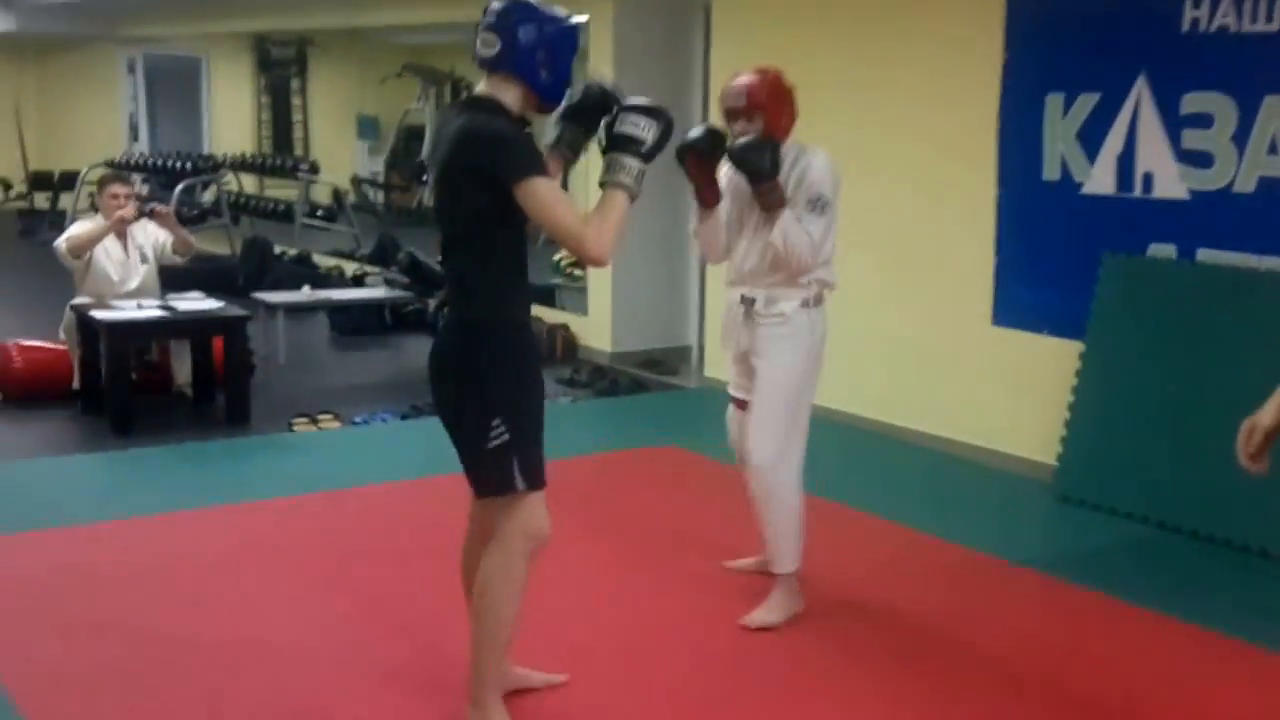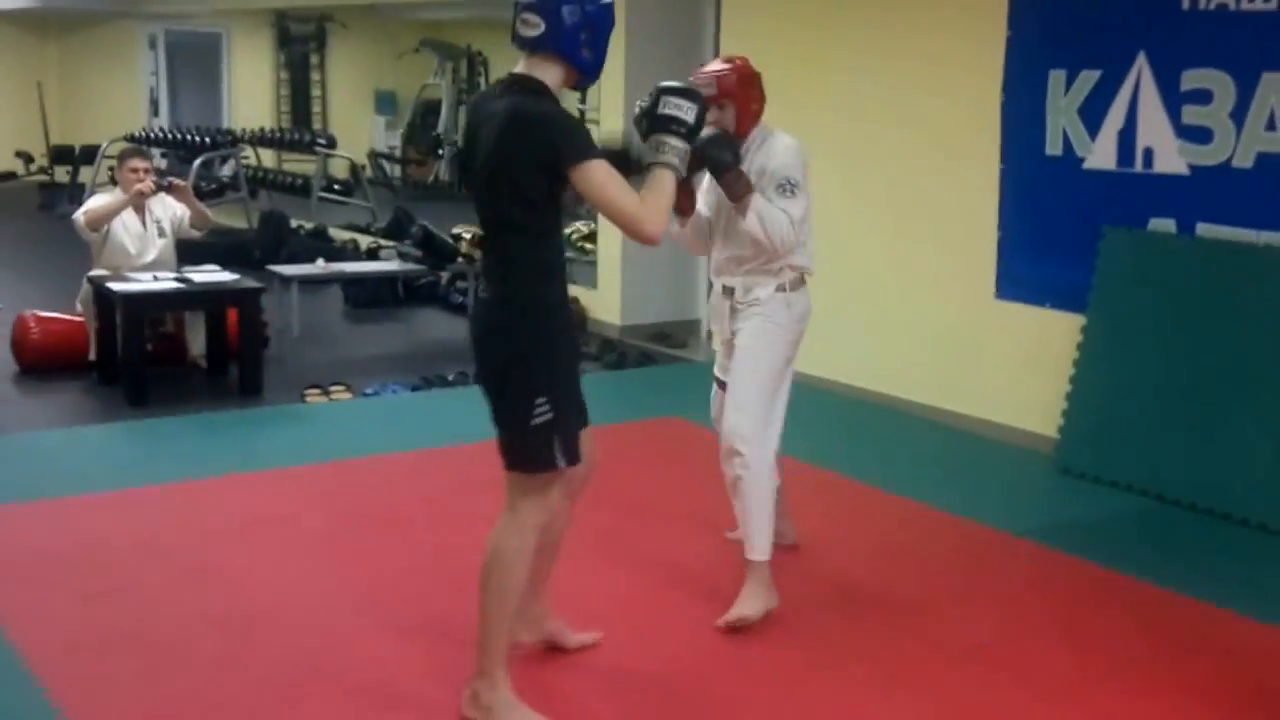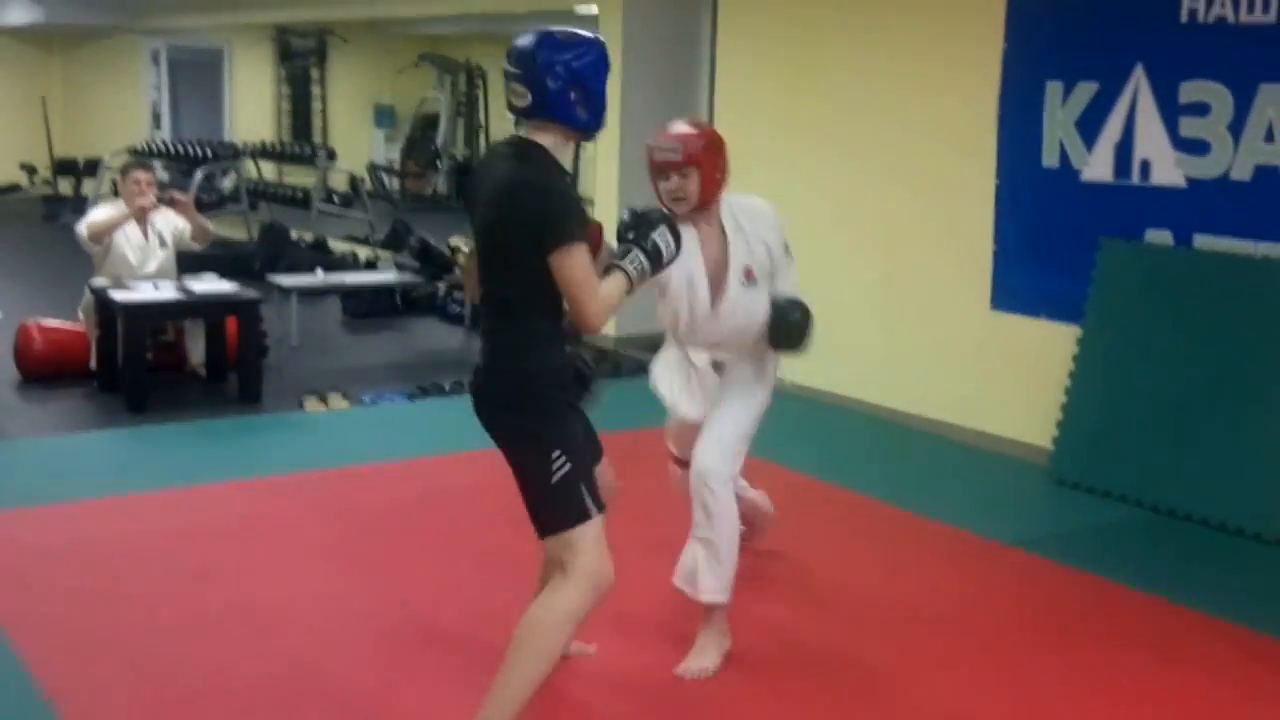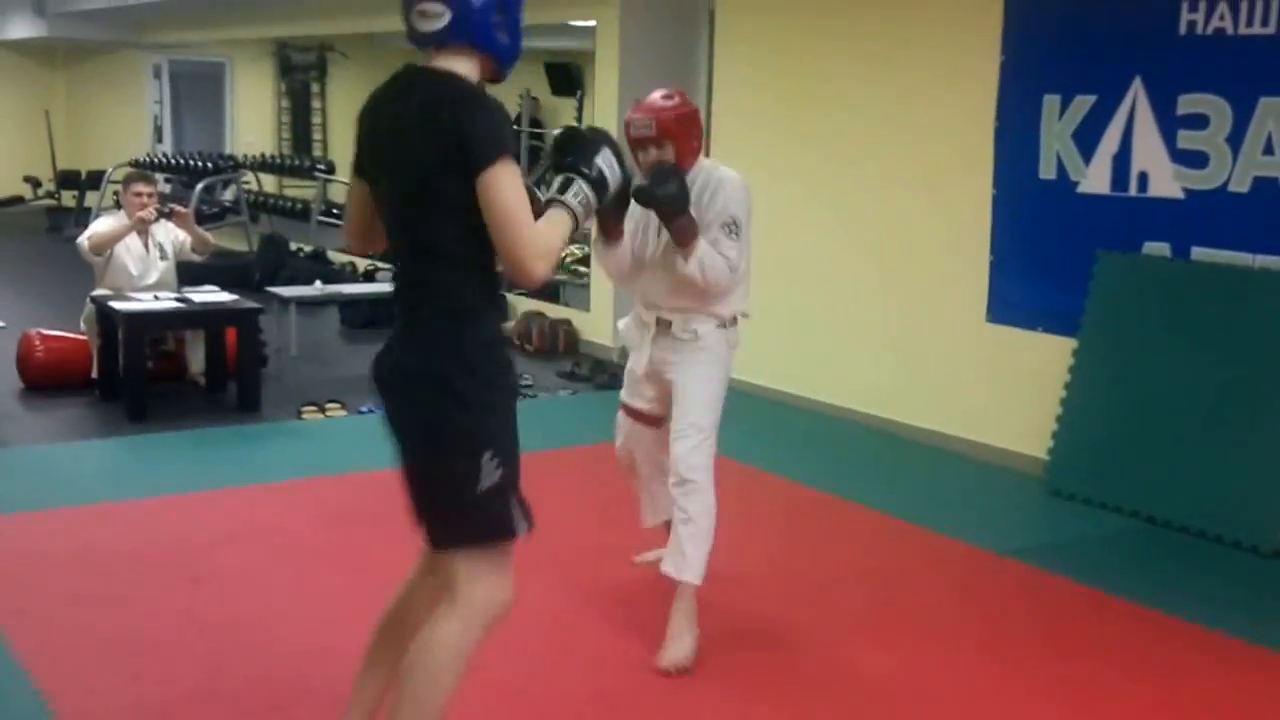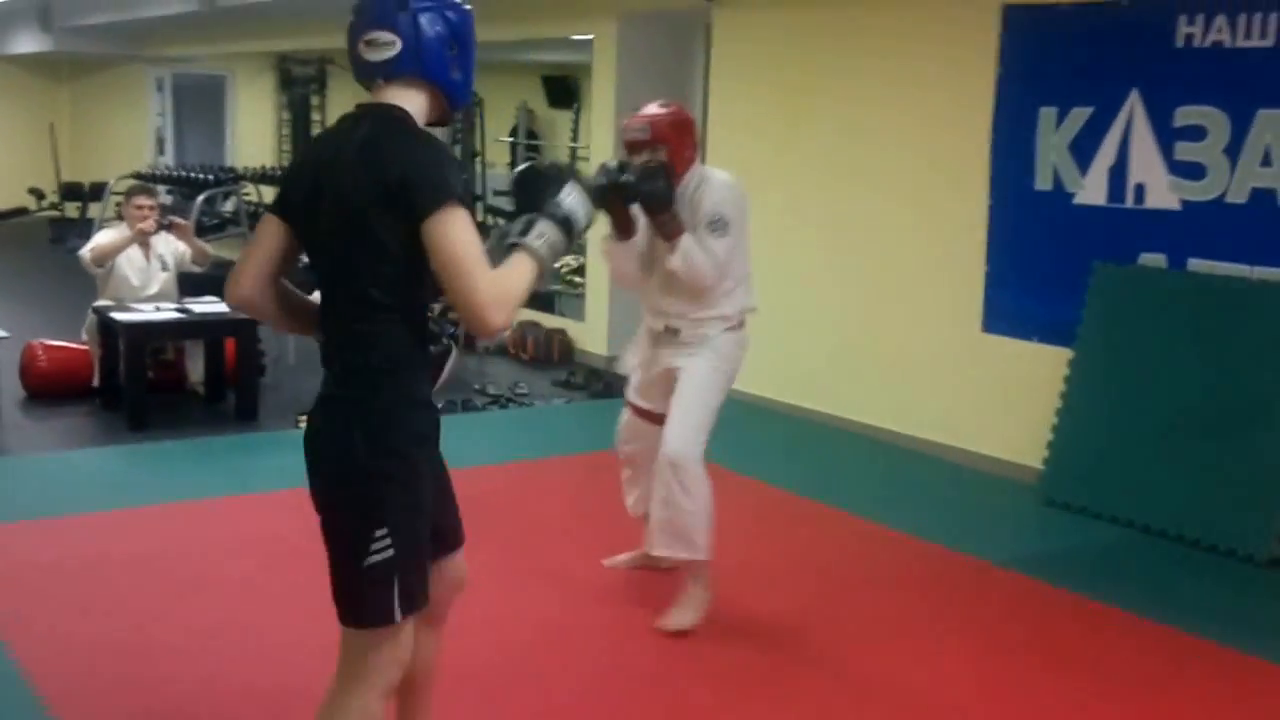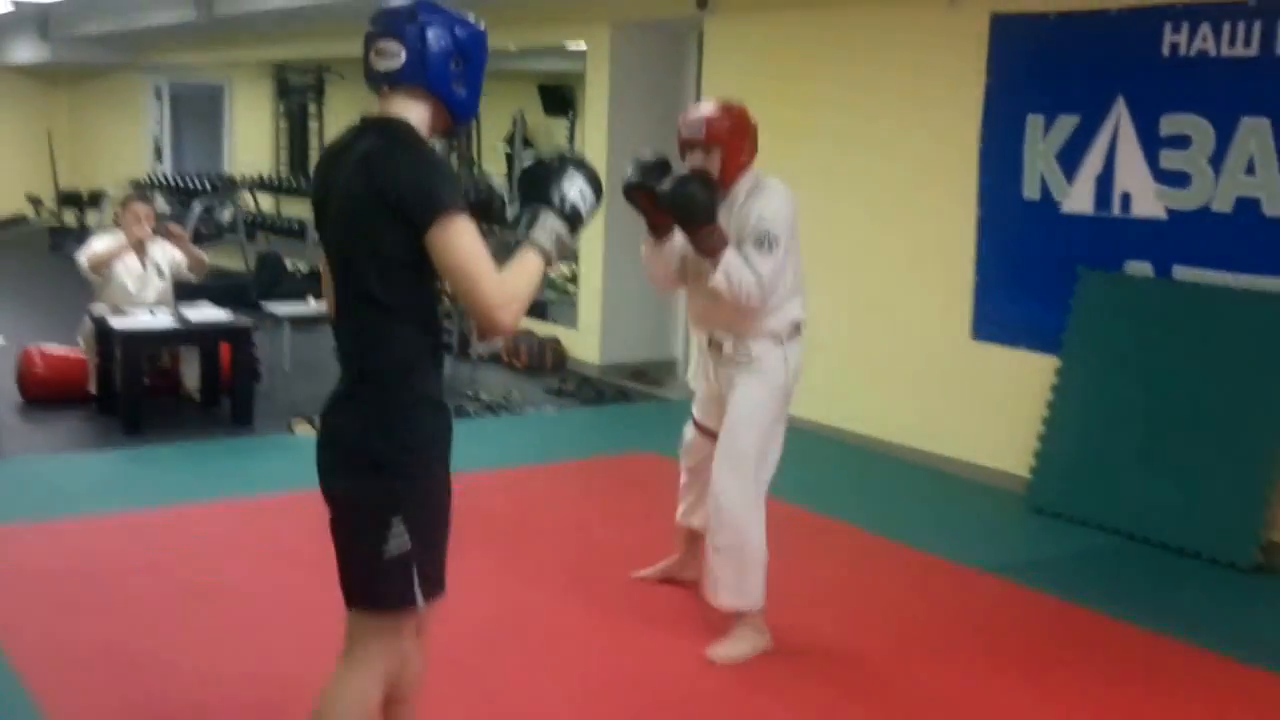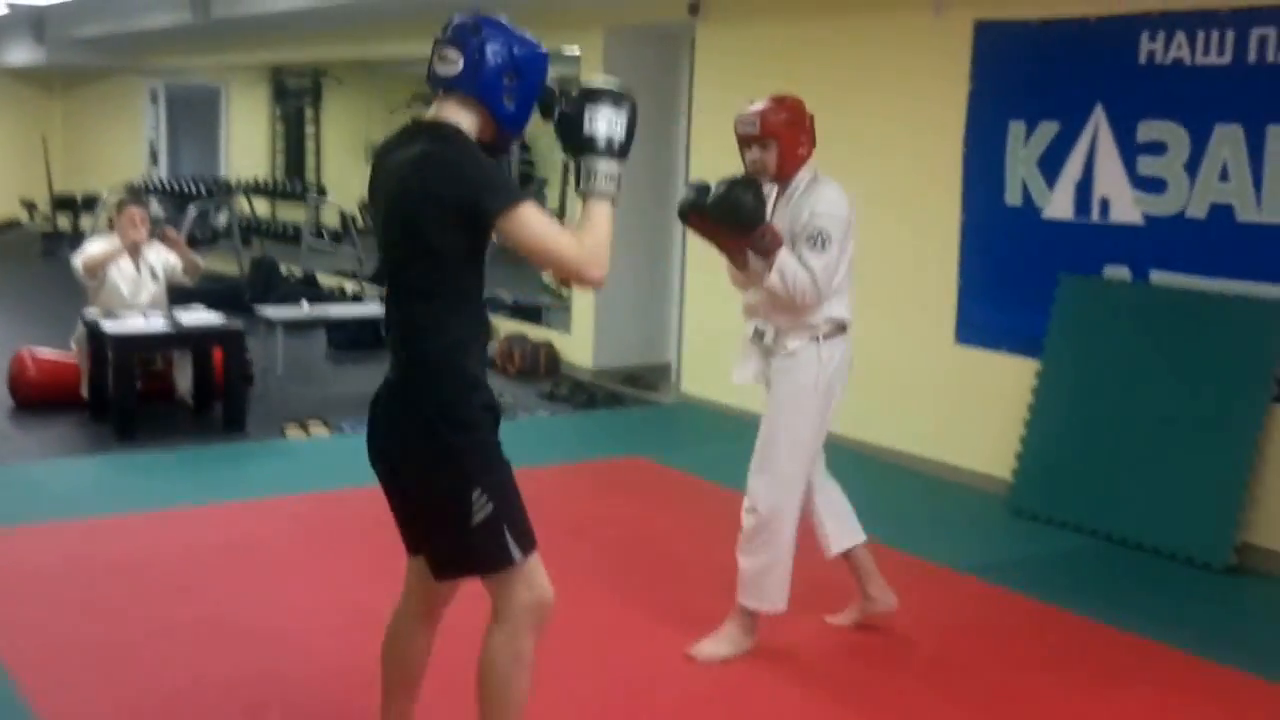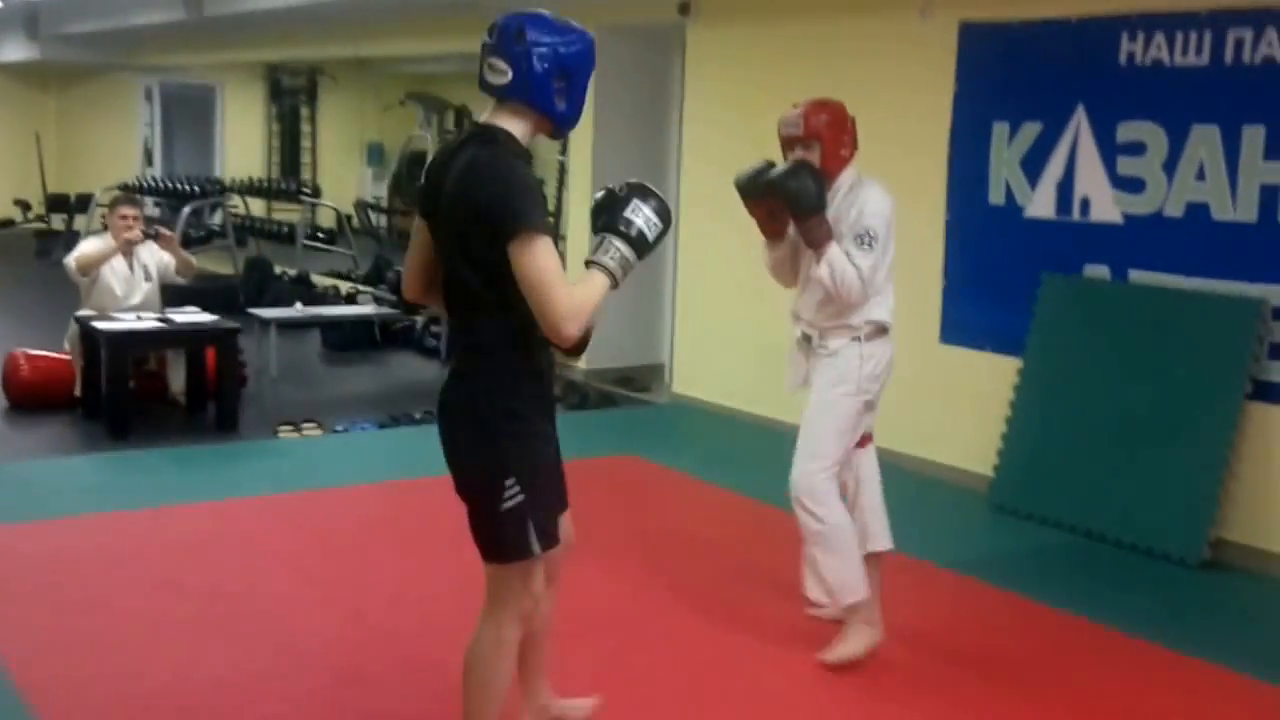
dt=0.4s
person 1, frame 1
left shoulder: (464, 126)
right shoulder: (498, 137)
right elbow: (591, 245)
left wrist: (568, 140)
right wrist: (626, 162)
left hip: (478, 340)
right hip: (488, 349)
left knee: (493, 517)
right knee: (521, 527)
person 1, frame 2
left shoulder: (490, 107)
right shoulder: (546, 121)
right elbow: (648, 225)
left wrist: (593, 163)
right wrist: (669, 143)
left hip: (512, 315)
right hip: (529, 324)
left knee: (566, 474)
right knee: (537, 502)
left ankle: (533, 618)
person 1, frame 3
left shoulder: (497, 166)
right shoulder: (549, 192)
right elbow: (588, 309)
right wrist: (639, 254)
left hip: (508, 372)
right hip: (532, 385)
left knee: (593, 484)
right knee: (586, 574)
left ankle: (547, 639)
person 1, frame 4
left shoulder: (383, 106)
right shoulder: (472, 116)
left elbow: (360, 234)
right elbow: (529, 261)
right wrist: (579, 189)
left hip: (409, 363)
right hip: (461, 368)
left knee: (452, 573)
right knee: (480, 589)
person 1, frame 5
left shoulder: (324, 152)
right shoulder: (418, 157)
left elbow: (249, 291)
right elbow: (489, 311)
right wrist: (546, 231)
left hip: (362, 417)
right hip: (381, 429)
left knee: (441, 583)
right knee: (371, 659)
person 1, frame 6
left shoulder: (343, 157)
right shoulder: (415, 165)
right elbow: (498, 310)
right wrist: (550, 224)
left hip: (371, 418)
right hip: (391, 431)
left knee: (403, 618)
right knee: (379, 646)
person 1, frame 7
left shoulder: (398, 154)
right shoulder: (465, 167)
right elbow: (586, 264)
left wrist: (487, 141)
right wrist: (599, 166)
left hip: (405, 410)
right hip: (445, 417)
left knee: (429, 587)
right knee: (525, 600)
person 1, frame 8
left shoulder: (456, 161)
right shoulder: (508, 178)
left elbow: (417, 284)
right elbow: (564, 321)
right wrist: (618, 246)
left hip: (505, 397)
right hip: (499, 407)
left knee: (552, 549)
right knee: (514, 594)
person 2, frame 1
left shoulder: (813, 167)
right shoulder: (736, 168)
left elbow: (802, 254)
right elbow: (713, 250)
left wrist: (767, 189)
right wrist: (705, 186)
left hip: (790, 317)
right hip: (745, 314)
left knee: (768, 447)
right knee: (746, 438)
left ankle: (787, 584)
right ankle: (772, 552)
person 2, frame 2
left shoulder: (780, 150)
right shoulder: (721, 161)
left elbow: (782, 229)
right elbow: (700, 239)
left wrist: (734, 179)
right wrist: (682, 195)
left hip: (773, 300)
right hip: (732, 299)
left knee: (745, 429)
right knee: (731, 419)
left ankle: (759, 580)
right ankle: (773, 521)
person 2, frame 3
left shoulder: (757, 218)
left elbow: (789, 285)
left wrist: (788, 318)
left hip: (747, 370)
right hip: (686, 369)
left knee: (711, 475)
right knee: (695, 468)
left ankle: (716, 627)
right ankle: (751, 507)
person 2, frame 4
left shoulder: (725, 186)
right shoulder: (645, 190)
left elbow: (719, 277)
right elbow: (620, 271)
left wrist: (677, 218)
right wrist: (610, 223)
left hip: (701, 340)
right hip: (648, 334)
left knee: (687, 463)
right knee: (638, 444)
left ankle: (684, 613)
right ankle: (675, 545)
person 2, frame 5
left shoulder: (718, 190)
right shoulder: (649, 194)
left elbow: (706, 271)
right elbow: (628, 275)
left wrist: (664, 215)
right wrist: (620, 216)
left hip: (710, 342)
right hip: (659, 338)
left knee: (679, 450)
right knee: (637, 441)
left ankle: (695, 582)
right ankle: (659, 546)
person 2, frame 6
left shoulder: (769, 201)
right shoulder: (704, 199)
left elbow: (751, 293)
right elbow: (668, 277)
left wrist: (706, 229)
right wrist: (658, 219)
left hip: (765, 358)
right hip: (721, 353)
left knee: (732, 484)
right knee: (698, 455)
left ankle: (752, 623)
right ankle: (687, 558)
person 2, frame 7
left shoulder: (824, 199)
right shoulder: (774, 197)
left elbow: (806, 290)
right elbow: (755, 279)
left wrist: (760, 230)
right wrist: (724, 235)
left hip: (809, 353)
right hip: (786, 351)
left knee: (770, 486)
right knee: (804, 474)
left ankle: (744, 623)
right ankle: (873, 592)
person 2, frame 8
left shoulder: (869, 200)
right shoulder: (815, 197)
left elbow: (851, 285)
right elbow: (789, 272)
left wrist: (812, 224)
right wrist: (770, 219)
left hip: (852, 353)
right hip: (826, 349)
left knee: (811, 481)
right knee: (852, 472)
left ankle: (861, 617)
right ankle: (855, 596)
person 3, frame 1
left shoulder: (148, 229)
right shoulder: (86, 229)
left elbow: (186, 252)
right elbow: (67, 250)
left wrist: (172, 227)
right wrist: (111, 225)
right knee: (78, 316)
left ankle: (185, 383)
person 3, frame 2
left shoulder: (165, 203)
right shoulder: (104, 202)
left elbow: (203, 226)
right elbow: (85, 223)
left wrist: (189, 201)
right wrist: (129, 199)
right knee: (94, 292)
left ankle: (201, 354)
person 3, frame 3
left shoulder: (167, 216)
right shoulder: (106, 213)
left elbow: (204, 238)
right elbow: (88, 235)
left wrist: (190, 214)
right wrist: (131, 213)
right knee: (96, 302)
left ankle: (200, 362)
person 3, frame 4
left shoulder: (167, 227)
right shoulder: (107, 224)
left elbow: (205, 250)
right elbow: (90, 247)
left wrist: (190, 227)
right wrist: (132, 226)
right knee: (98, 312)
left ankle: (199, 372)
person 3, frame 5
left shoulder: (168, 240)
right shoulder: (110, 236)
left elbow: (204, 261)
right elbow: (92, 259)
left wrist: (189, 239)
right wrist: (133, 237)
left ankle: (199, 380)
person 3, frame 6
left shoulder: (164, 247)
right shoulder: (106, 243)
left elbow: (200, 269)
right elbow: (89, 265)
left wrist: (185, 246)
right wrist: (129, 244)
left ankle: (194, 387)
person 3, frame 7
left shoulder: (159, 251)
right shoulder: (100, 247)
left elbow: (195, 274)
right elbow: (84, 269)
left wrist: (181, 250)
right wrist: (124, 247)
right knee: (88, 330)
left ankle: (188, 392)
person 3, frame 8
left shoulder: (152, 249)
right shoulder: (93, 245)
left elbow: (188, 273)
right elbow: (77, 268)
left wrist: (174, 249)
right wrist: (118, 246)
left ankle: (181, 391)
